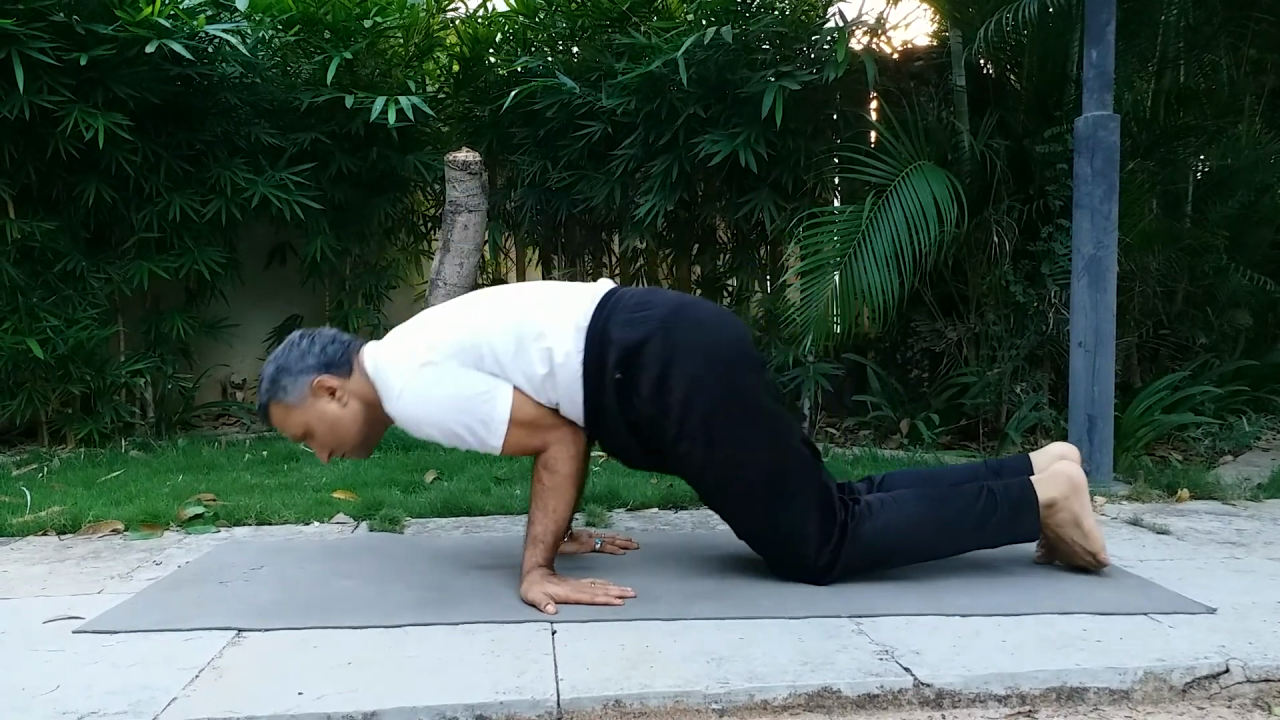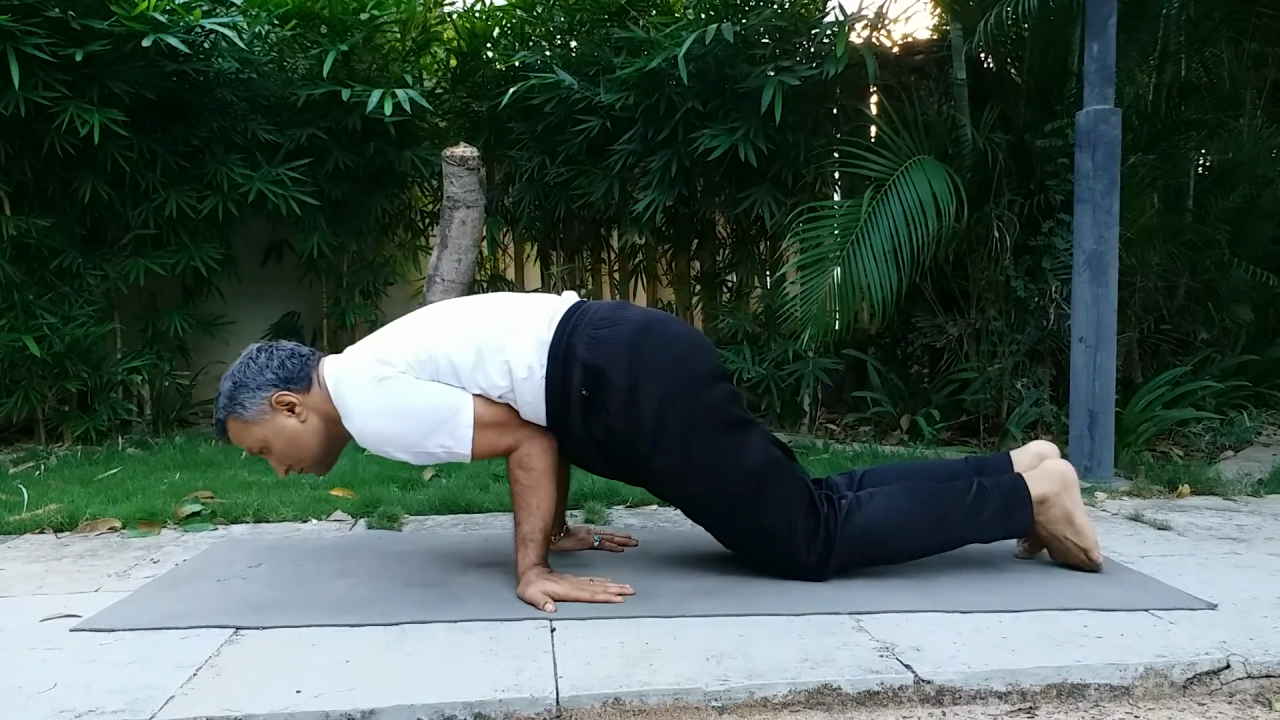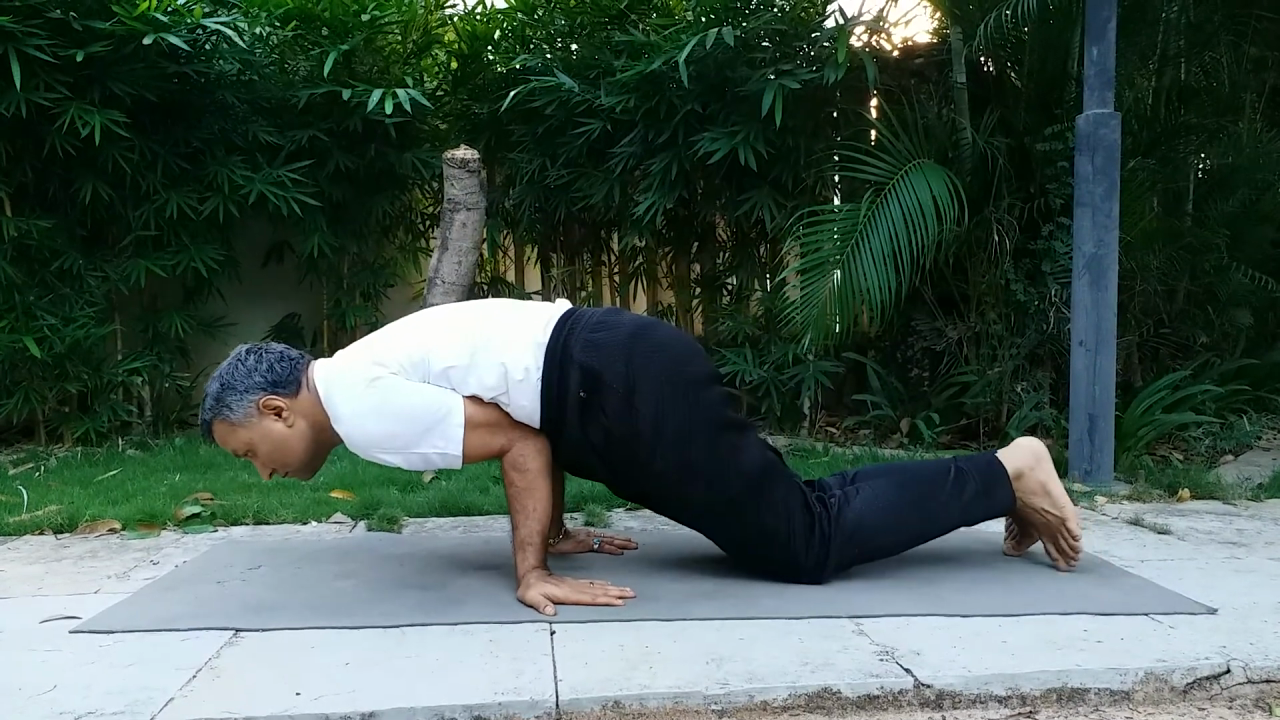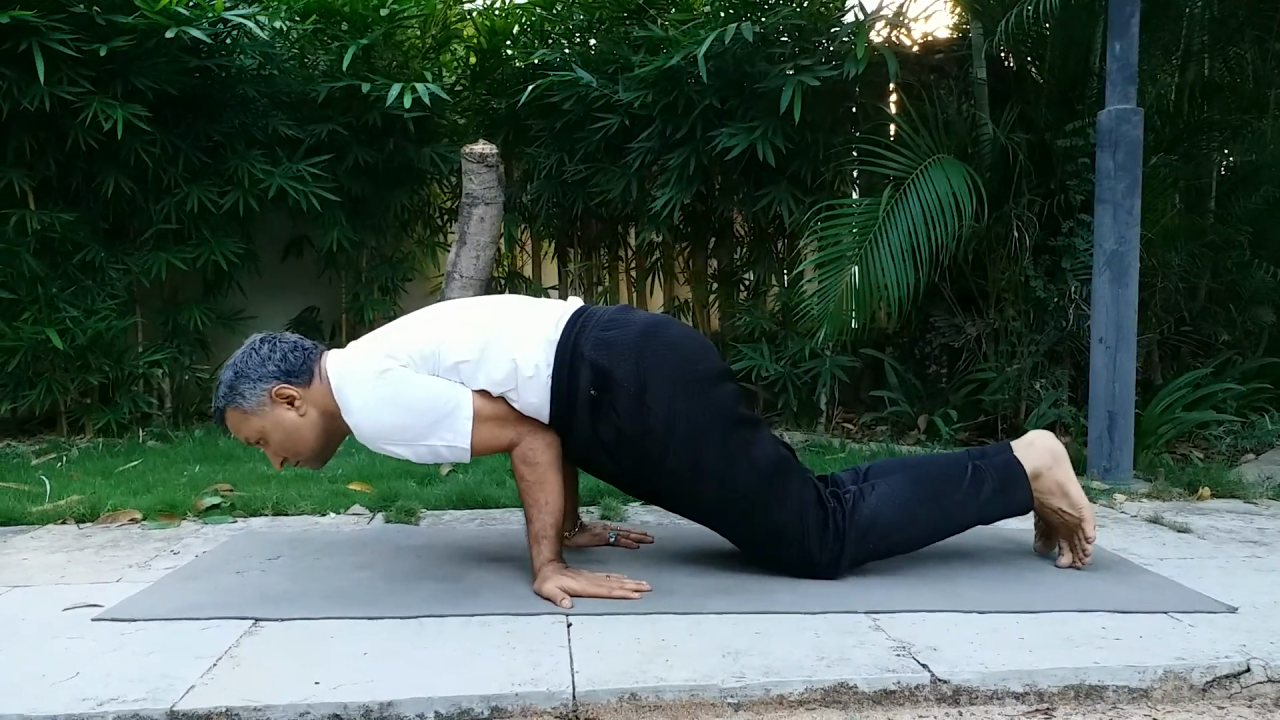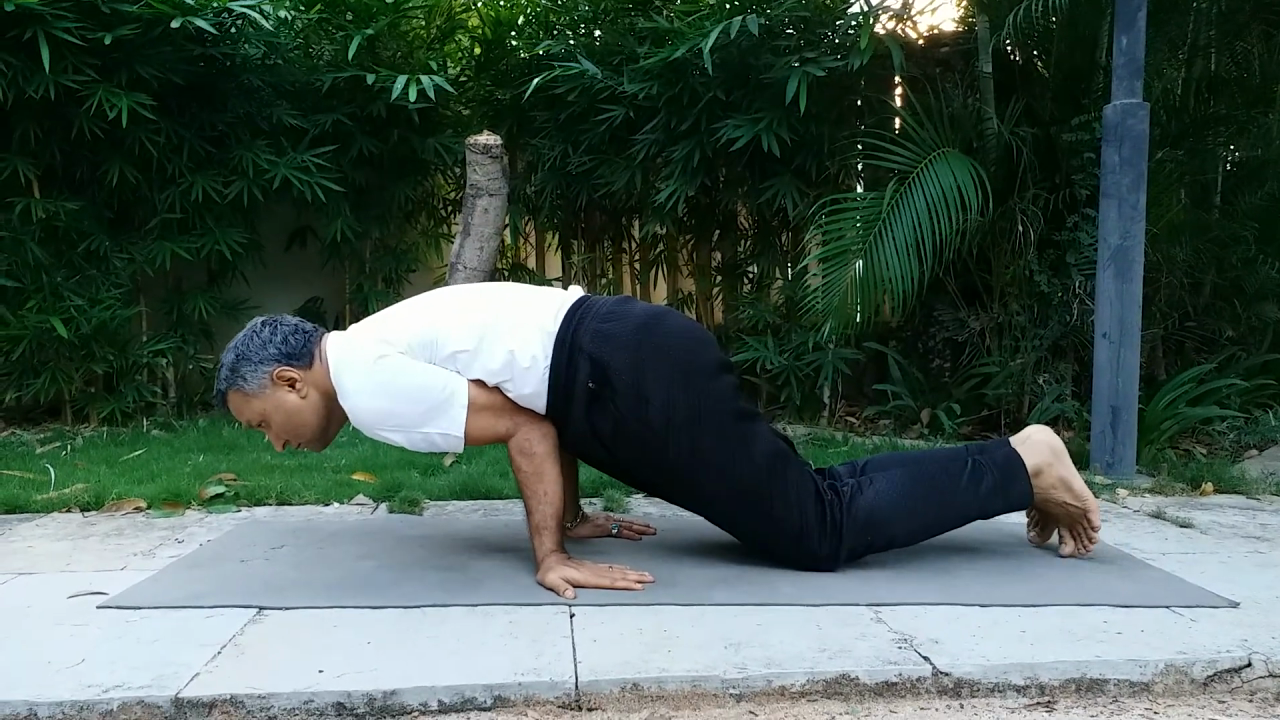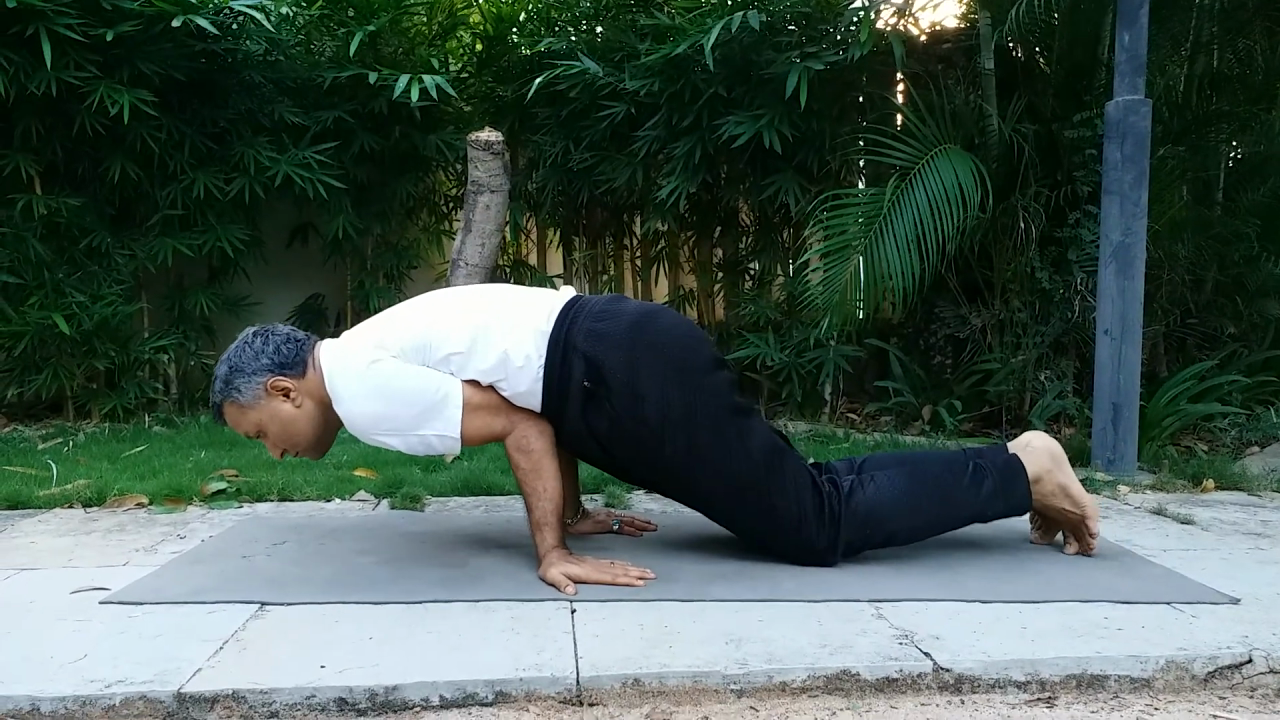
dt=0.4s
person 1, frame 1
left shoulder: (409, 387)
right shoulder: (415, 354)
left elbow: (557, 439)
left wrist: (535, 568)
right wrist: (557, 533)
left hip: (674, 365)
right hip: (675, 347)
left knee: (822, 544)
right knee: (823, 508)
left ankle: (1036, 496)
right ankle: (1031, 471)
person 1, frame 2
left shoulder: (366, 405)
right shoulder: (379, 372)
left elbow: (524, 438)
left wrist: (531, 569)
right wrist: (554, 529)
left hip: (633, 382)
right hip: (630, 360)
left knee: (813, 540)
right knee: (803, 503)
left ankle: (1026, 492)
right ankle: (1014, 469)
person 1, frame 3
left shoulder: (358, 410)
right shoulder: (369, 375)
left elbow: (519, 441)
left wrist: (530, 574)
right wrist: (549, 533)
left hip: (628, 388)
right hip: (620, 372)
left knee: (809, 543)
right knee: (794, 509)
left ankle: (1005, 476)
right ankle: (999, 473)
person 1, frame 4
left shoulder: (368, 401)
right shoulder: (381, 367)
left elbow: (527, 435)
left wrist: (548, 567)
right wrist: (568, 526)
left hip: (636, 385)
right hip: (627, 369)
left knee: (824, 537)
right knee: (803, 505)
left ankle: (1021, 469)
right ankle: (1012, 467)
person 1, frame 5
left shoulder: (366, 386)
right shoulder: (381, 349)
left elbow: (523, 427)
left wrist: (550, 559)
right wrist: (570, 517)
left hip: (635, 378)
right hip: (629, 360)
left knee: (820, 530)
right knee: (804, 500)
left ankle: (1021, 465)
right ankle: (1011, 463)
person 1, frame 6
left shoulder: (359, 392)
right shoulder: (376, 357)
left elbow: (516, 425)
left wrist: (552, 554)
right wrist: (569, 511)
left hip: (627, 373)
right hip: (620, 355)
left knee: (820, 526)
right knee: (798, 493)
left ankle: (1020, 472)
right ankle: (1011, 466)
